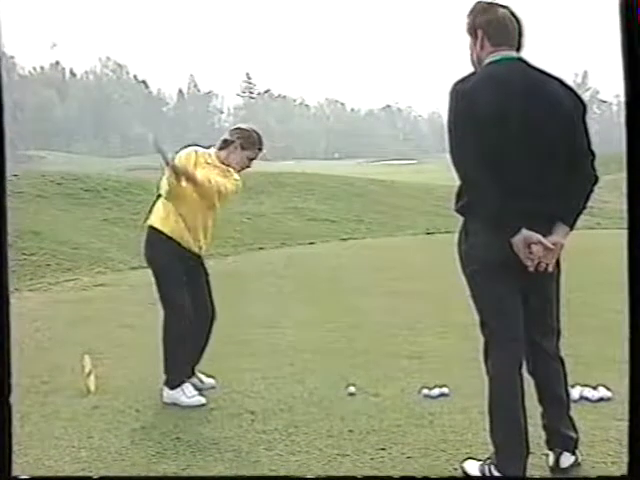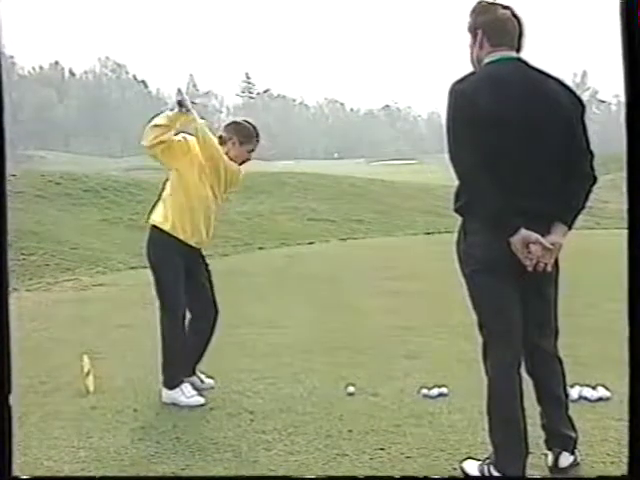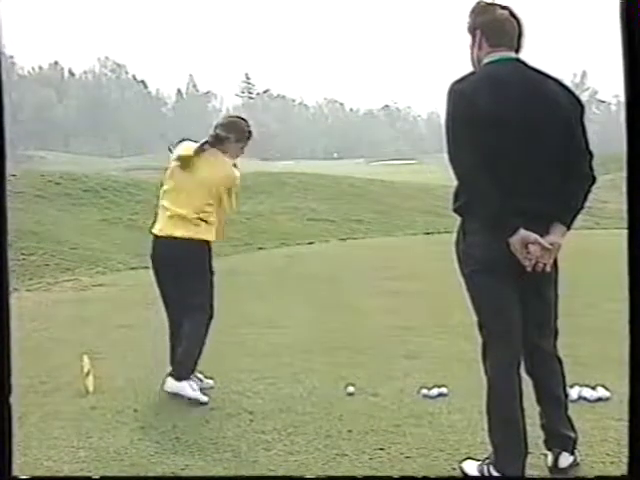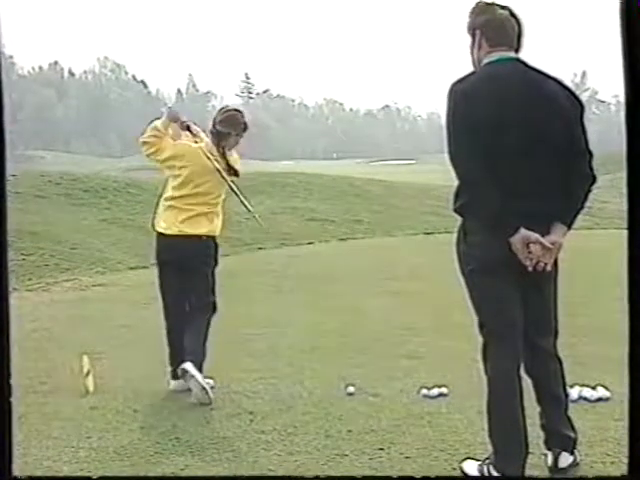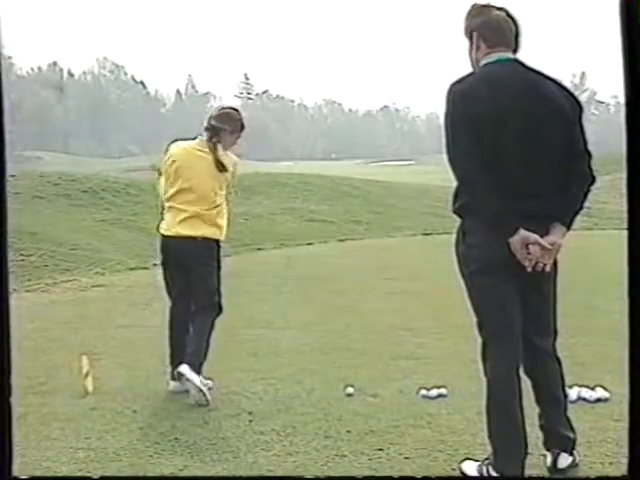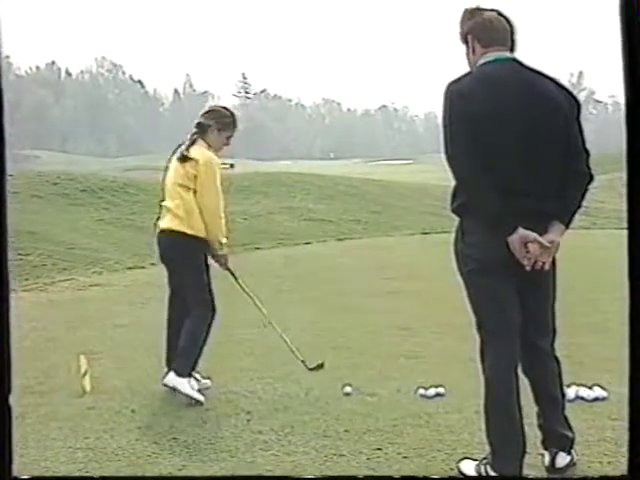
dt=0.5s
person 1, frame 1
left shoulder: (470, 91)
right shoulder: (560, 92)
left elbow: (472, 172)
right elbow: (584, 170)
left wrist: (512, 232)
right wrist: (559, 228)
left hip: (490, 237)
right hip: (544, 236)
left knee: (504, 349)
right knee: (544, 343)
person 1, frame 2
left shoulder: (468, 91)
right shoulder: (559, 92)
left elbow: (471, 171)
right elbow: (582, 170)
left wrist: (511, 231)
right wrist: (557, 228)
left hip: (488, 236)
right hip: (543, 235)
left knee: (503, 349)
right knee: (542, 343)
person 1, frame 3
left shoulder: (467, 91)
right shoulder: (558, 93)
left elbow: (470, 173)
right elbow: (581, 171)
left wrist: (510, 231)
right wrist: (556, 228)
left hip: (487, 236)
right hip: (541, 236)
left knee: (502, 349)
right knee: (542, 343)
person 1, frame 4
left shoulder: (468, 91)
right shoulder: (558, 93)
left elbow: (470, 172)
right elbow: (582, 170)
left wrist: (511, 231)
right wrist: (557, 228)
left hip: (488, 237)
right hip: (543, 236)
left knee: (502, 349)
right knee: (542, 343)
person 1, frame 5
left shoulder: (466, 92)
right shoulder: (556, 93)
left elbow: (469, 173)
right elbow: (581, 170)
left wrist: (509, 230)
right wrist: (556, 228)
left hip: (487, 237)
right hip: (542, 235)
left knee: (502, 348)
right knee: (541, 343)
person 1, frame 6
left shoulder: (464, 91)
right shoulder: (555, 92)
left elbow: (467, 172)
right elbow: (579, 168)
left wrist: (509, 229)
right wrist: (555, 227)
left hip: (486, 235)
right hip: (541, 234)
left knee: (500, 347)
right knee: (539, 342)
person 2, frame 1
left shoulder: (232, 180)
right shoulder: (192, 156)
left elbow: (213, 188)
right elbow: (170, 190)
left wrist: (190, 175)
right wrist: (175, 178)
left hip: (191, 249)
right hip: (163, 241)
left knee: (204, 313)
right knee: (178, 311)
left ankle: (186, 372)
right ankle: (173, 385)
person 2, frame 2
left shoulder: (231, 173)
right shoulder: (189, 149)
left elbow: (214, 160)
right elbow: (152, 139)
left wrist: (194, 119)
right wrist: (178, 115)
left hip: (191, 246)
right hip: (166, 241)
left knee: (206, 311)
right knee: (174, 313)
left ankle: (187, 370)
right ankle: (172, 385)
person 2, frame 3
left shoulder: (183, 151)
right shoulder: (228, 174)
right elbow: (222, 211)
left hip: (162, 242)
right hip: (192, 246)
left knee: (178, 310)
right knee: (198, 311)
left ankle: (182, 371)
right ankle: (180, 376)
person 2, frame 4
left shoulder: (184, 152)
right shoulder: (231, 164)
left elbow: (149, 144)
left wrist: (167, 121)
right wrist: (187, 128)
left hip: (168, 240)
right hip: (200, 243)
left knee: (174, 308)
right knee: (201, 307)
left ankle: (178, 372)
right ankle: (192, 364)
person 2, frame 5
left shoulder: (177, 151)
right shoulder: (229, 163)
left elbow: (166, 189)
left hip: (172, 240)
right hip: (203, 243)
left knee: (179, 306)
right knee: (206, 309)
left ankle: (179, 372)
right ankle: (191, 366)
person 2, frame 6
left shoulder: (184, 154)
right shoulder: (206, 159)
right elbow: (211, 209)
left wrist: (212, 244)
right wrist: (219, 246)
left hip: (170, 235)
right hip: (187, 240)
left knee: (181, 303)
right knee: (202, 307)
left ankle: (176, 370)
right ankle: (180, 373)
